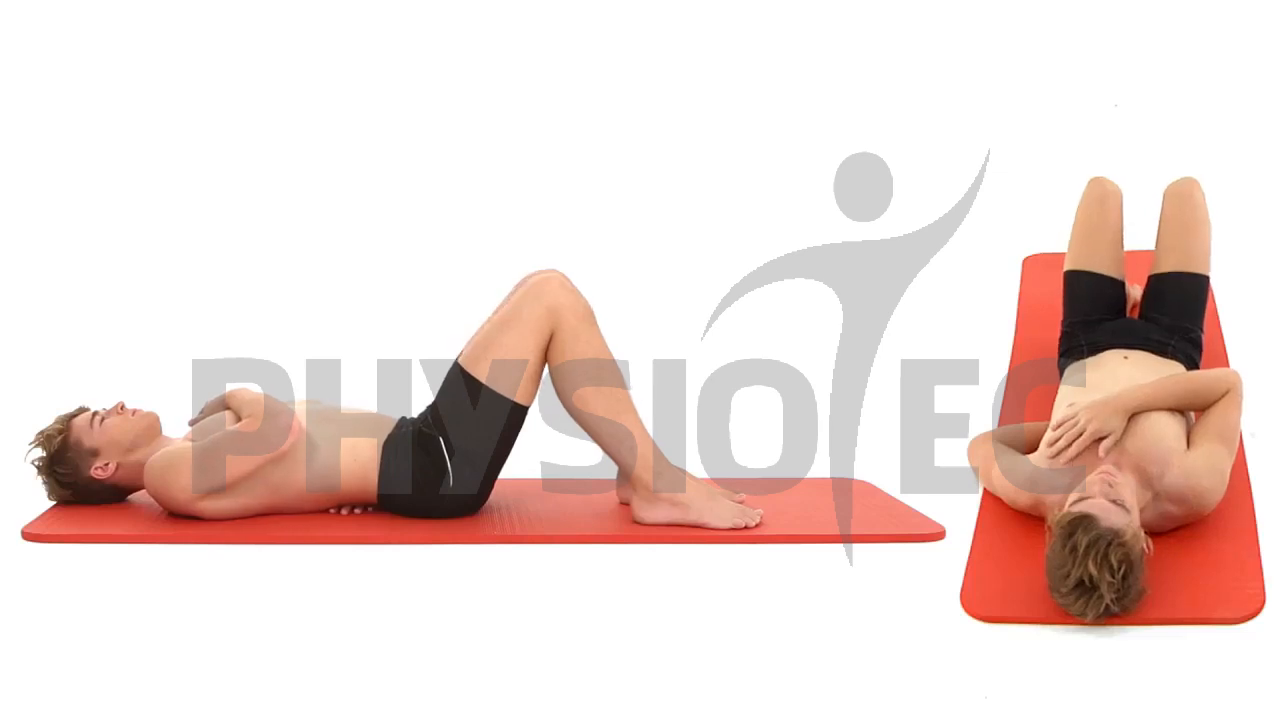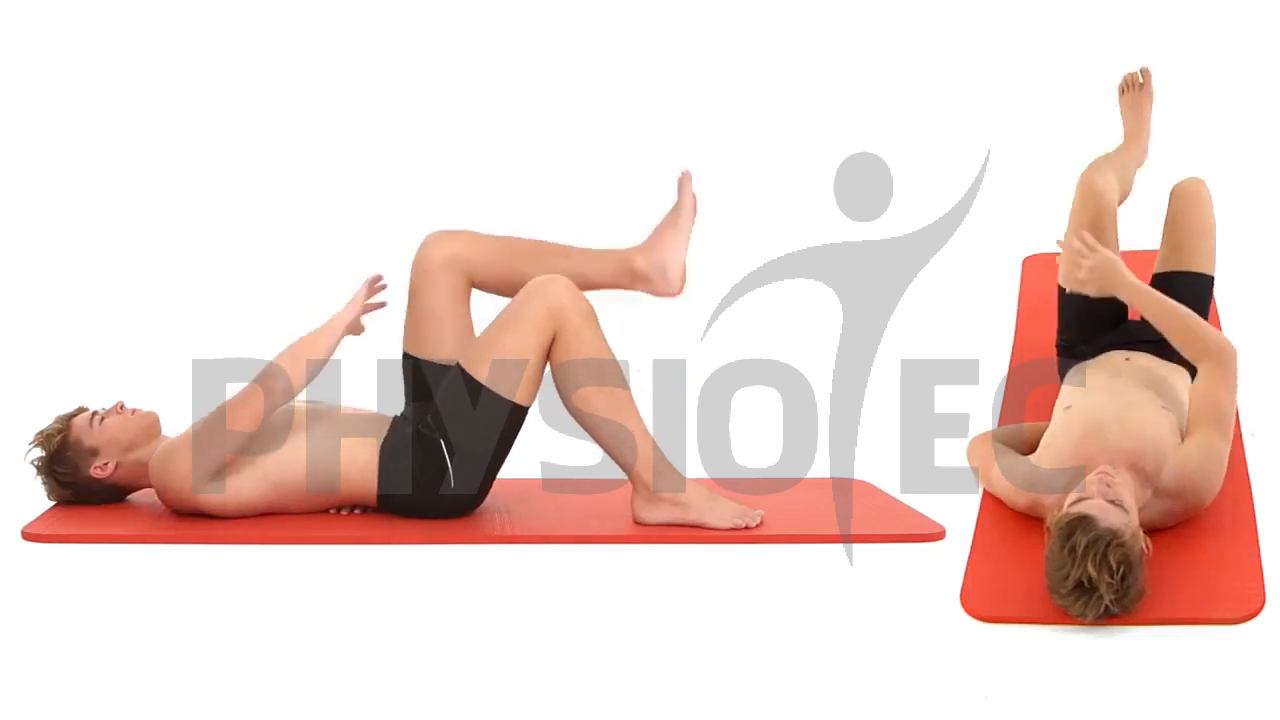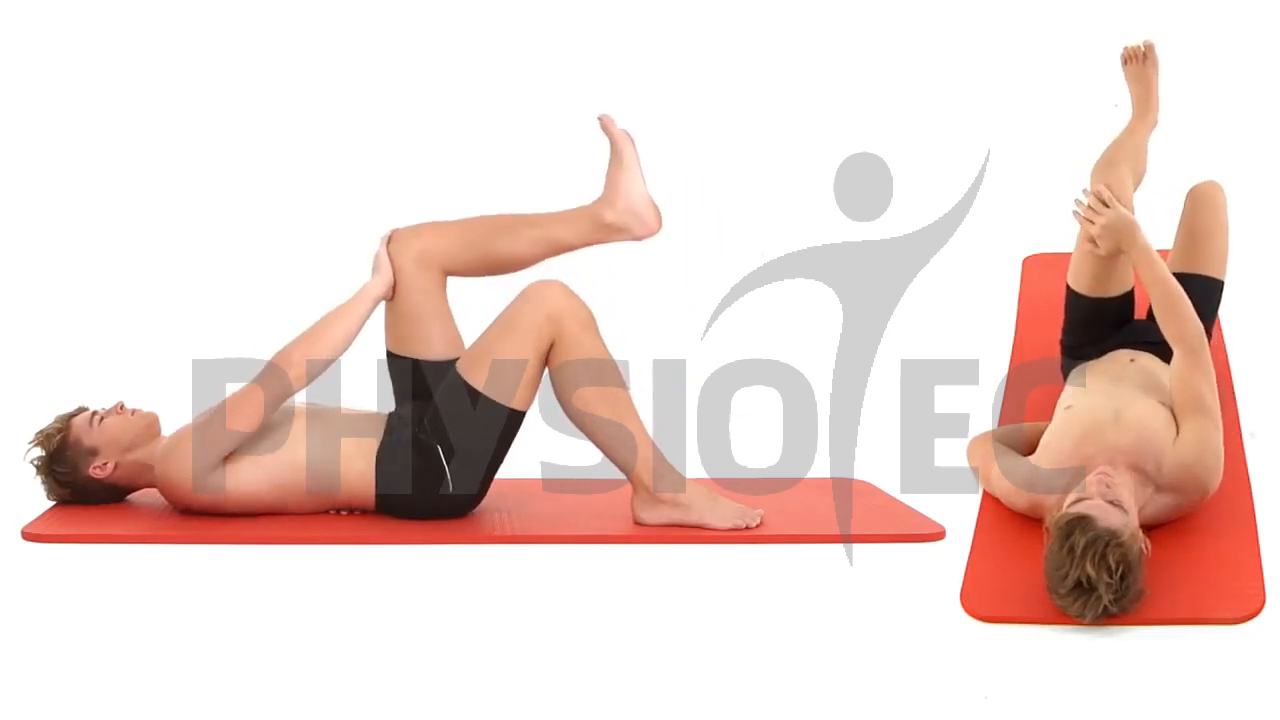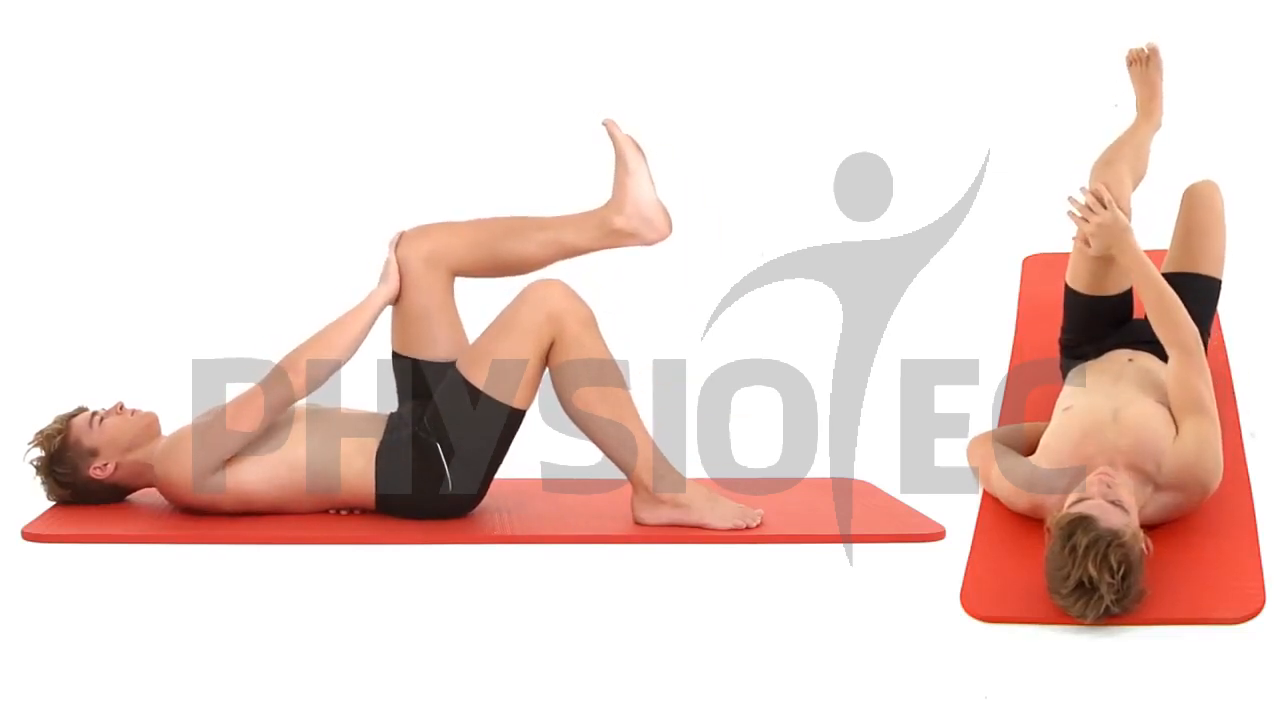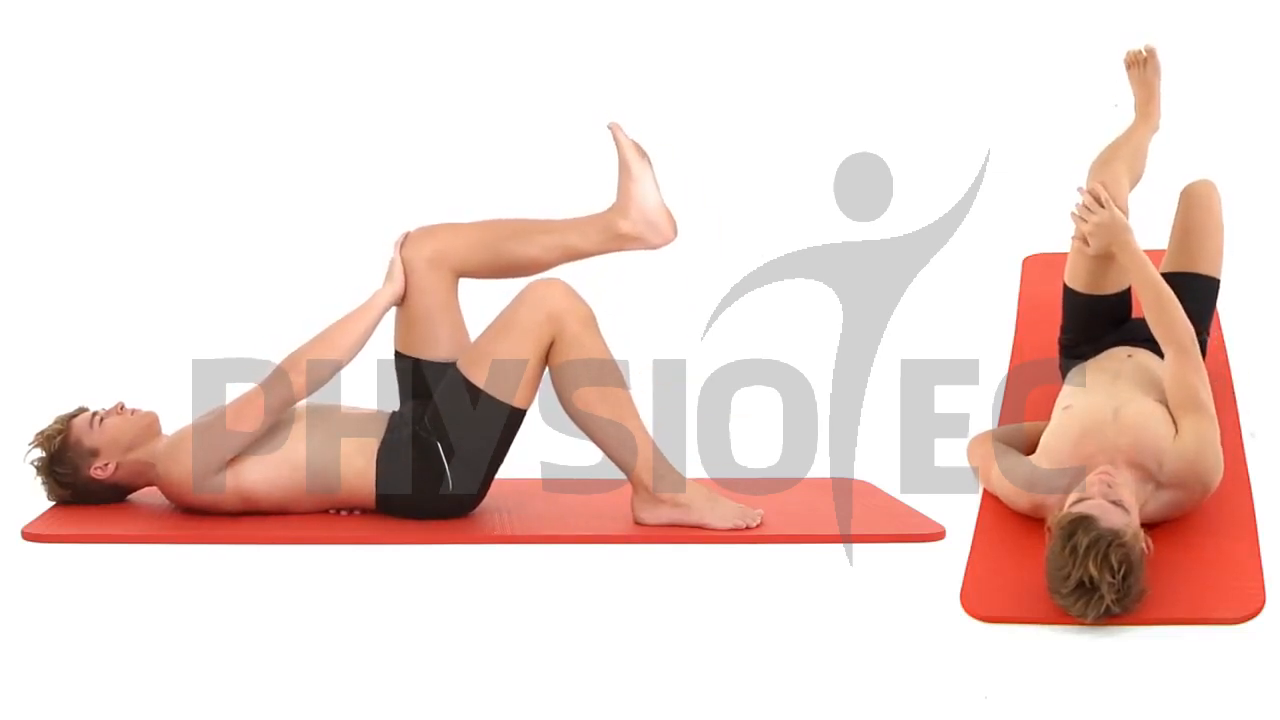
dt=1s
person 1, frame 1
left shoulder: (197, 447)
right shoulder: (173, 474)
right elbow: (282, 430)
right wrist: (240, 397)
left hip: (421, 441)
right hip: (435, 469)
left knee: (544, 287)
right knee: (553, 299)
left ankle: (642, 471)
right ankle: (661, 490)
person 1, frame 2
left shoulder: (198, 452)
right shoulder: (178, 471)
right elbow: (269, 396)
right wrist: (341, 322)
left hip: (419, 435)
right hip: (434, 469)
left knee: (443, 252)
right knee: (553, 298)
left ankle: (641, 266)
right ankle: (661, 492)
person 1, frame 3
left shoulder: (197, 451)
right shoulder: (182, 469)
right elbow: (273, 385)
right wrist: (371, 294)
left hip: (417, 431)
right hip: (432, 467)
left knee: (411, 247)
right knee: (552, 306)
left ankle: (609, 217)
right ankle: (662, 492)
person 1, frame 4
left shoulder: (195, 452)
right shoulder: (180, 468)
right elbow: (280, 389)
right wrist: (379, 298)
left hip: (419, 430)
right hip: (432, 466)
left knee: (421, 248)
right knee: (551, 305)
left ankle: (617, 220)
right ankle: (661, 491)
person 1, frame 5
left shoulder: (196, 451)
right shoulder: (181, 468)
right elbow: (282, 388)
right wrist: (384, 299)
left hip: (419, 430)
right hip: (432, 466)
left knee: (426, 248)
right knee: (552, 305)
left ankle: (620, 224)
right ankle: (661, 491)
person 2, frame 1
left shoulder: (1035, 492)
right shoulder: (1190, 495)
left elbow: (979, 444)
right elbow: (1229, 382)
left wrist: (1058, 425)
right wrist: (1125, 404)
left hip: (1089, 349)
right hip: (1167, 350)
left knee: (1103, 190)
right knee: (1184, 189)
left ankle: (1124, 299)
right ankle: (1133, 301)
person 2, frame 2
left shoulder: (1032, 495)
right shoulder: (1186, 493)
left elbow: (979, 445)
right elbow: (1221, 356)
left wrist: (1055, 426)
right wrist: (1126, 284)
left hip: (1087, 359)
right hip: (1166, 362)
left knee: (1095, 185)
right knee: (1189, 191)
left ankle: (1135, 143)
person 2, frame 3
left shoulder: (1033, 495)
right shoulder: (1189, 484)
left elbow: (979, 444)
right elbow: (1191, 348)
left wrist: (1058, 424)
right wrist: (1136, 243)
left hip: (1091, 360)
right hip: (1162, 361)
left knee: (1108, 191)
right knee: (1206, 194)
left ankle: (1145, 115)
person 2, frame 4
left shoulder: (1033, 496)
right shoulder: (1190, 482)
left elbow: (979, 444)
right elbow: (1186, 350)
left wrist: (1059, 425)
right wrist: (1126, 248)
left hip: (1090, 357)
right hip: (1160, 359)
left knee: (1107, 185)
right knee: (1203, 192)
left ankle: (1149, 117)
person 2, frame 5
left shoulder: (1034, 496)
right shoulder: (1191, 481)
left elbow: (979, 443)
right elbow: (1183, 350)
left wrist: (1061, 425)
right wrist: (1126, 245)
left hip: (1088, 355)
right hip: (1160, 356)
left knee: (1104, 185)
right knee: (1200, 191)
left ankle: (1146, 119)
